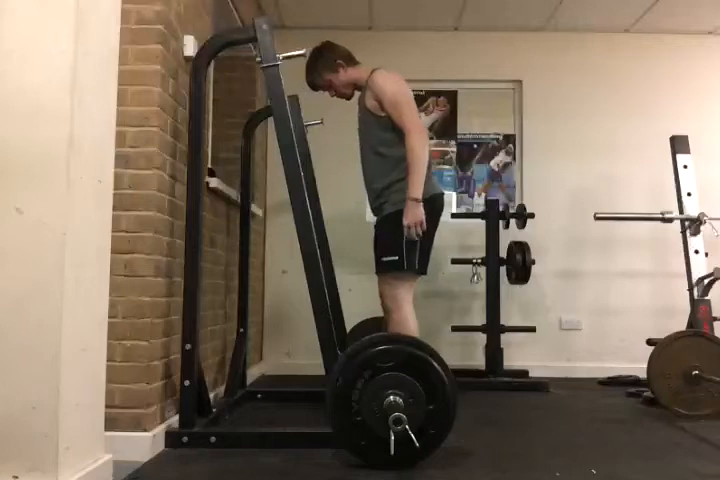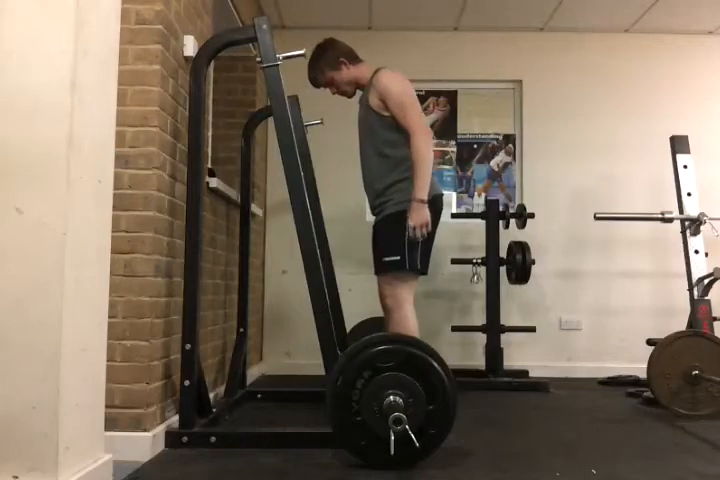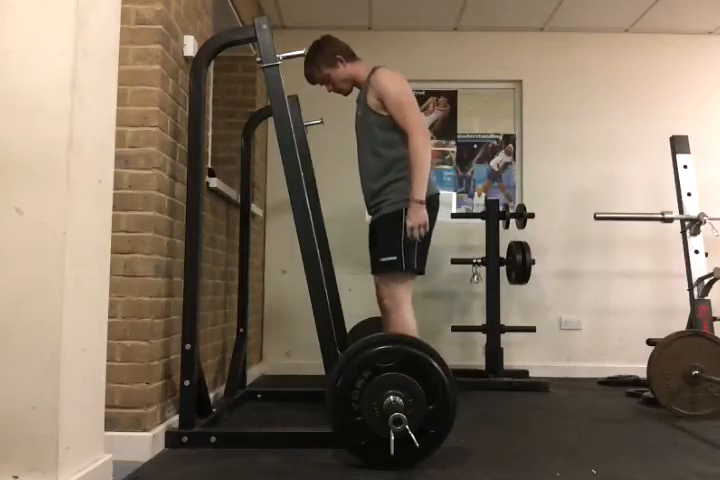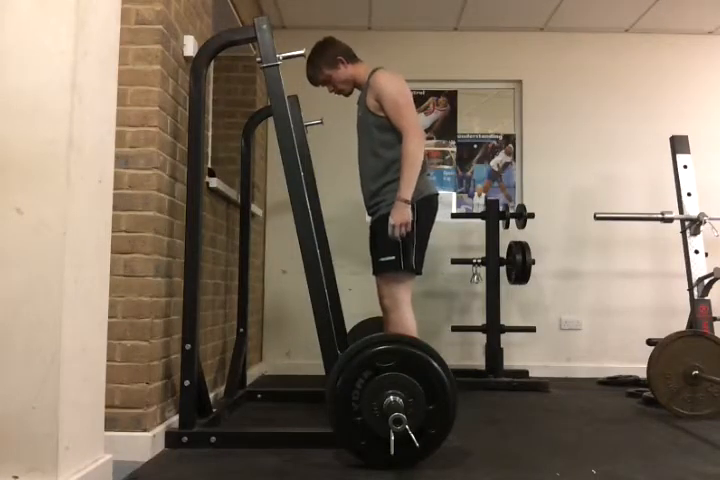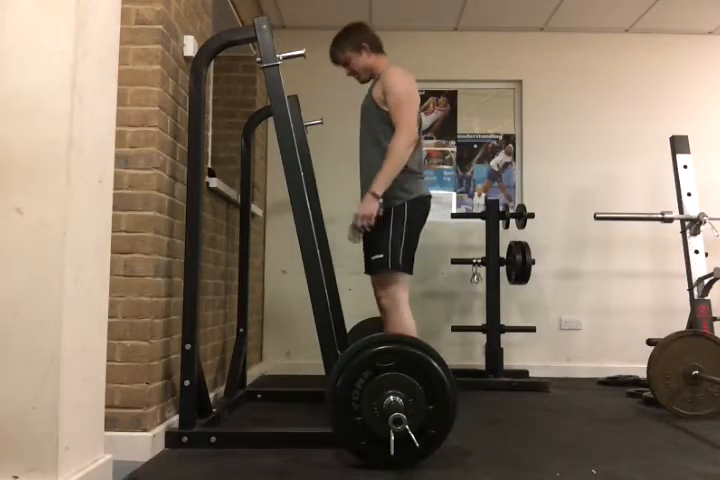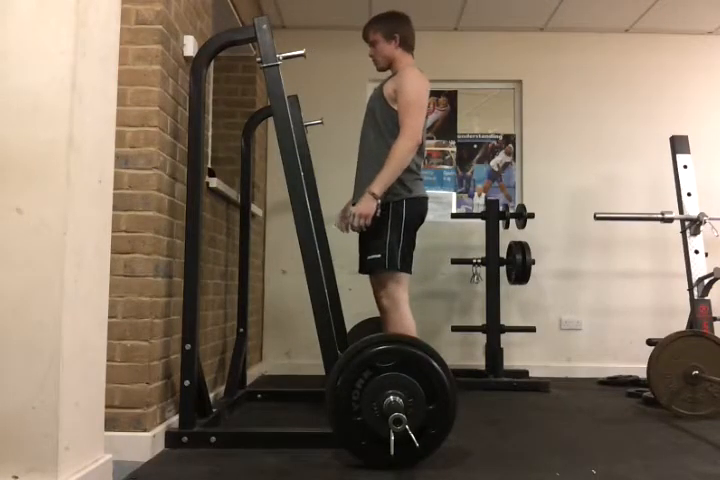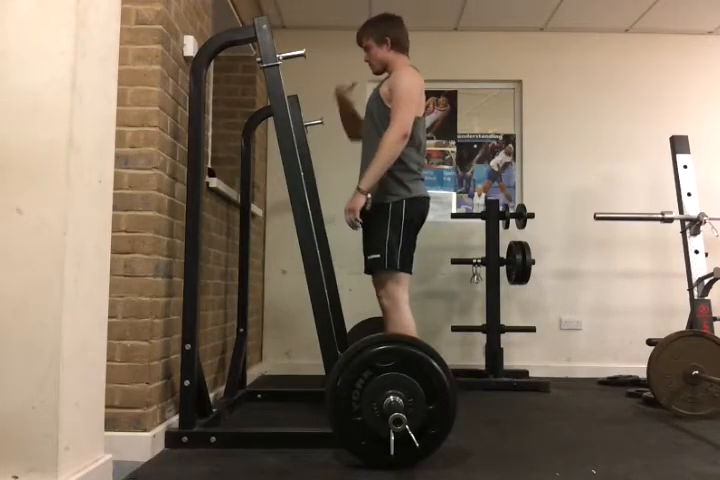
dt=0.5s
person 1, frame 1
left shoulder: (381, 81)
right shoulder: (367, 96)
left elbow: (416, 134)
left wrist: (414, 199)
left hip: (409, 204)
right hip: (393, 206)
left knee: (397, 295)
right knee: (391, 296)
person 1, frame 2
left shoulder: (385, 81)
right shoulder: (368, 96)
left elbow: (421, 135)
left wrist: (419, 200)
left hip: (408, 204)
right hip: (391, 207)
left knee: (397, 296)
right knee: (390, 297)
person 1, frame 3
left shoulder: (383, 80)
right shoulder: (365, 94)
left elbow: (419, 135)
left wrist: (416, 201)
left hip: (406, 204)
right hip: (387, 207)
left knee: (395, 295)
right knee: (388, 296)
person 1, frame 4
left shoulder: (382, 81)
right shoulder: (367, 95)
left elbow: (414, 136)
left wrist: (403, 200)
left hip: (406, 204)
right hip: (386, 207)
left knee: (395, 296)
right knee: (390, 297)
person 1, frame 5
left shoulder: (395, 77)
right shoulder: (380, 87)
left elbow: (406, 136)
left wrist: (372, 194)
right wrist: (373, 198)
left hip: (400, 201)
right hip: (388, 203)
left knee: (393, 295)
right knee: (387, 296)
person 1, frame 6
left shoulder: (410, 79)
right shoulder: (393, 84)
left elbow: (410, 139)
left wrist: (371, 194)
right wrist: (357, 199)
left hip: (396, 201)
right hip: (383, 202)
left knee: (393, 295)
right knee: (386, 295)
person 1, frame 7
left shoulder: (405, 77)
right shoulder: (391, 85)
left elbow: (399, 134)
right elbow: (360, 133)
left wrist: (361, 190)
right wrist: (344, 103)
left hip: (398, 200)
right hip: (386, 201)
left knee: (393, 294)
right knee: (388, 294)
